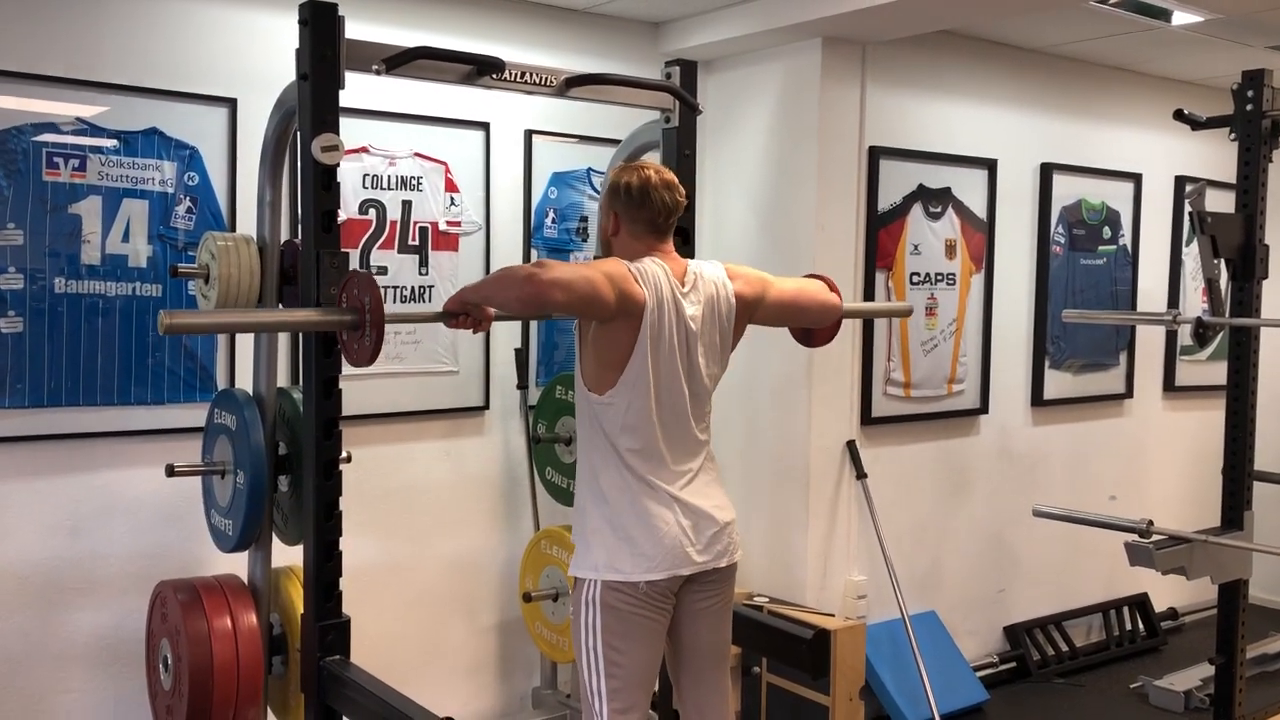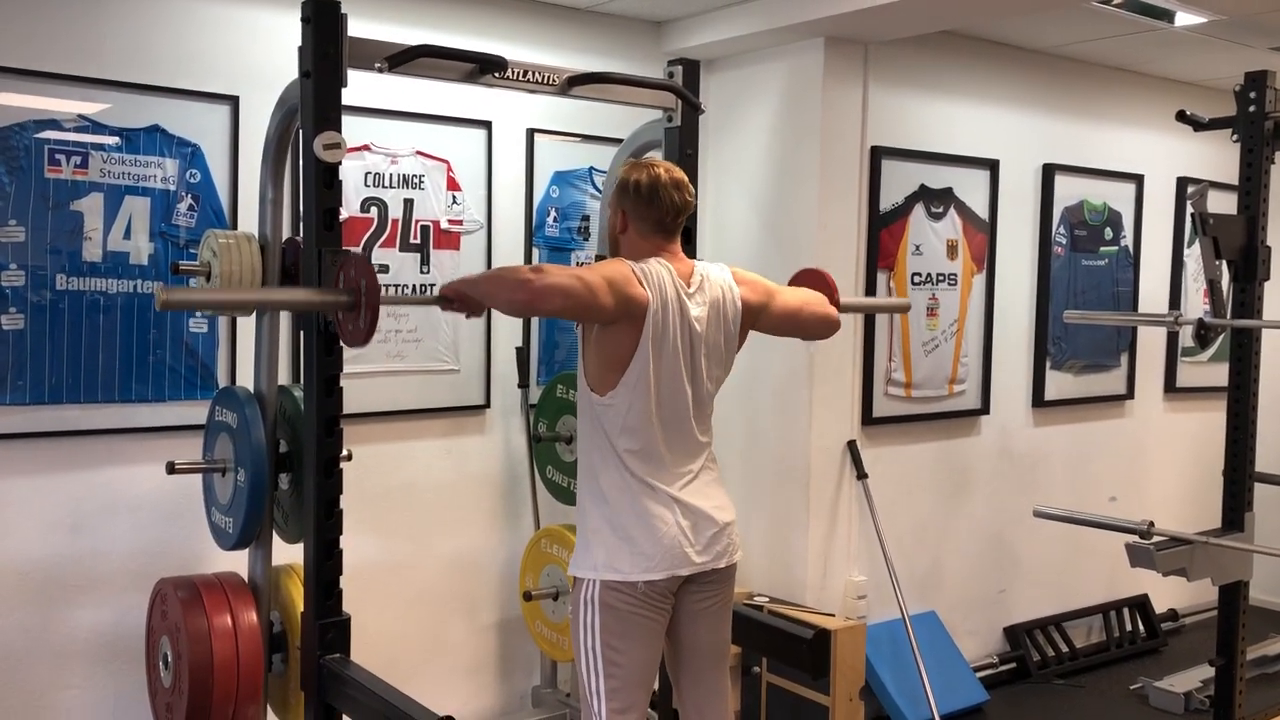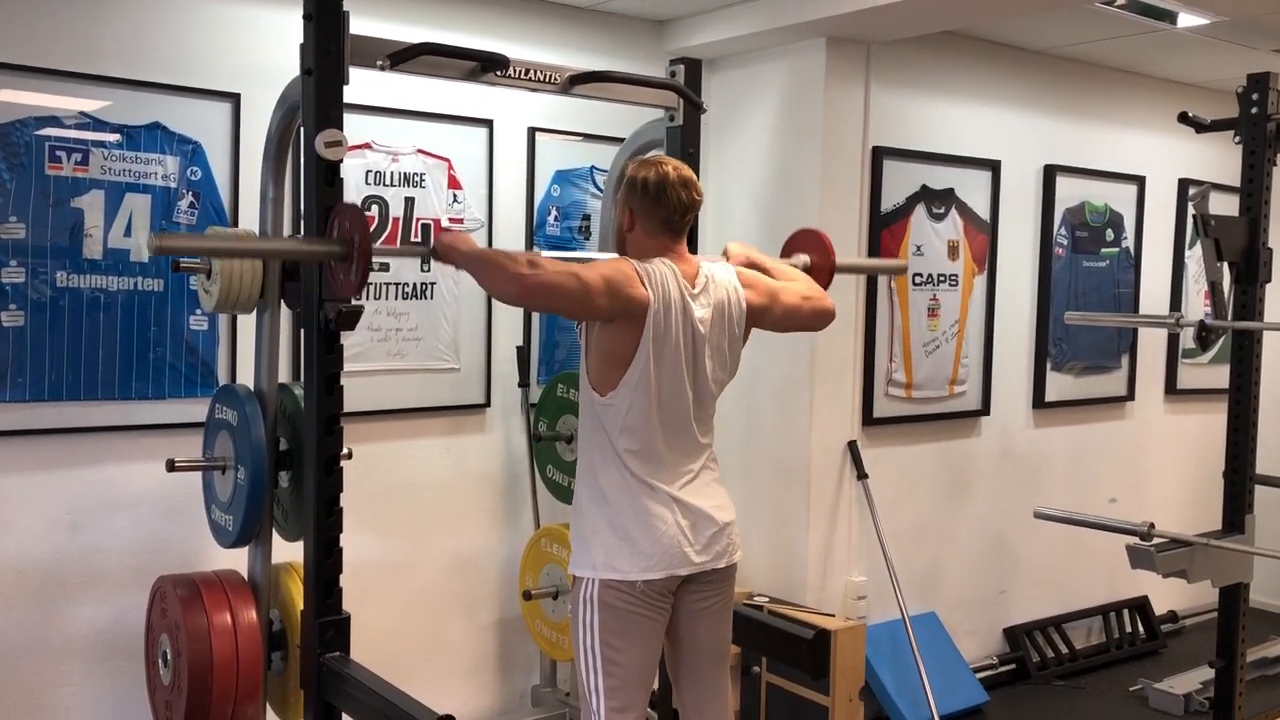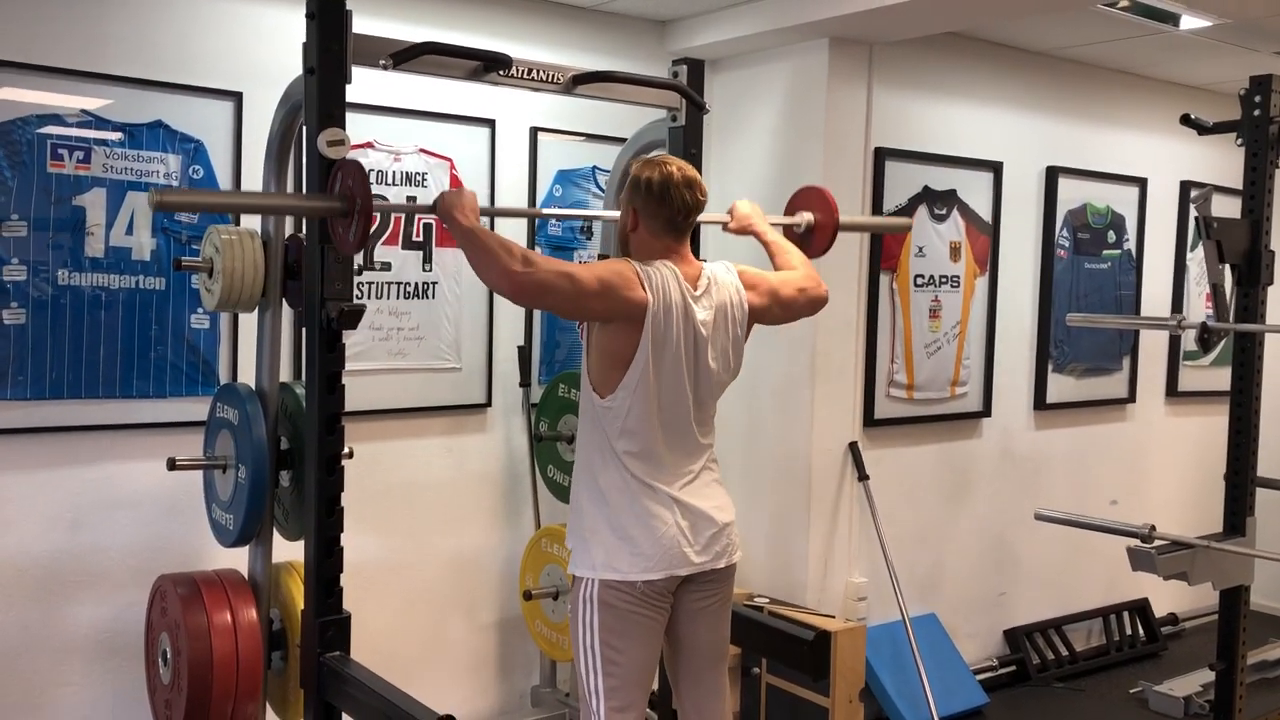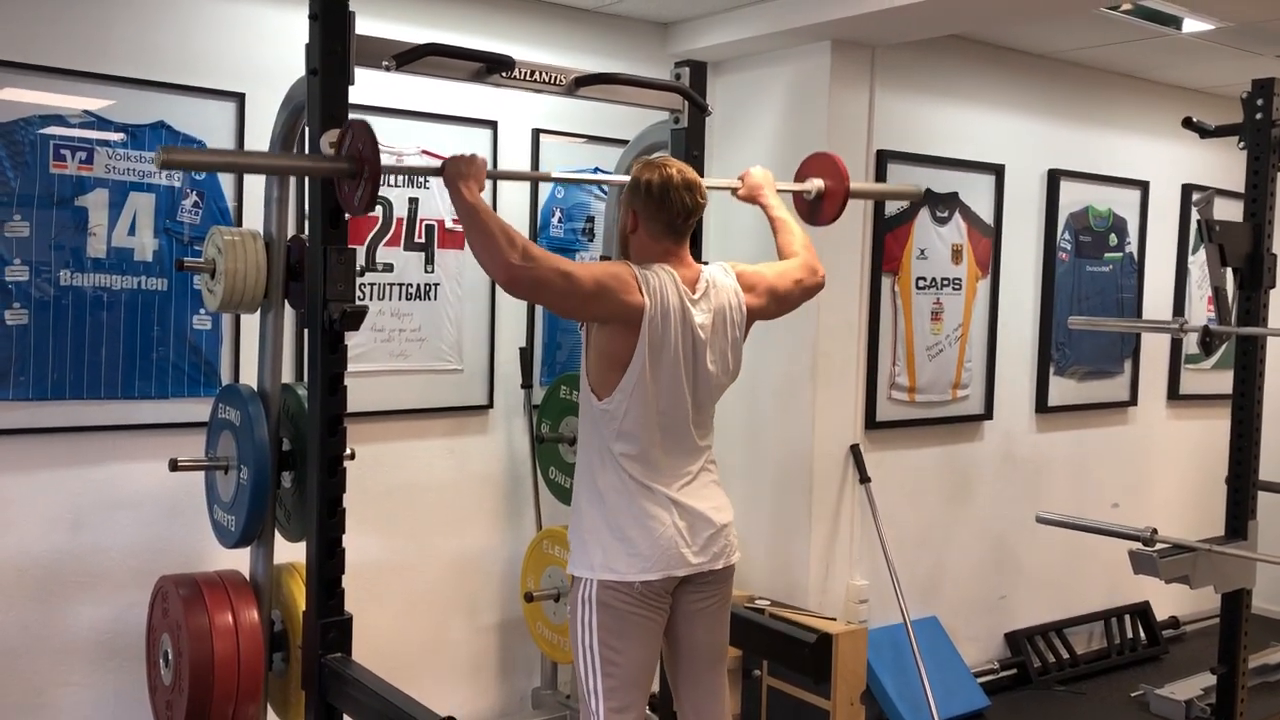
dt=0.2s
person 1, frame 1
left shoulder: (620, 284)
right shoulder: (728, 286)
left elbow: (538, 283)
right elbow: (827, 304)
left wrist: (470, 296)
left hip: (630, 551)
right hip: (710, 538)
person 1, frame 2
left shoulder: (622, 286)
right shoulder: (732, 290)
left elbow: (532, 290)
right elbow: (825, 315)
left wrist: (466, 288)
left hip: (630, 552)
right hip: (711, 539)
person 1, frame 3
left shoulder: (626, 287)
right shoulder: (736, 289)
left elbow: (525, 281)
right elbow: (819, 305)
left wrist: (461, 249)
right wrist: (757, 259)
left hip: (629, 552)
right hip: (711, 539)
person 1, frame 4
left shoulder: (629, 290)
right shoulder: (737, 289)
left elbow: (518, 276)
right elbow: (812, 288)
left wrist: (461, 219)
right wrist: (761, 226)
left hip: (628, 553)
right hip: (710, 540)
person 1, frame 5
left shoulder: (628, 294)
right shoulder: (736, 292)
left elbow: (515, 268)
right elbow: (808, 270)
left wrist: (467, 193)
right wrist: (769, 198)
left hip: (627, 553)
right hip: (708, 541)
